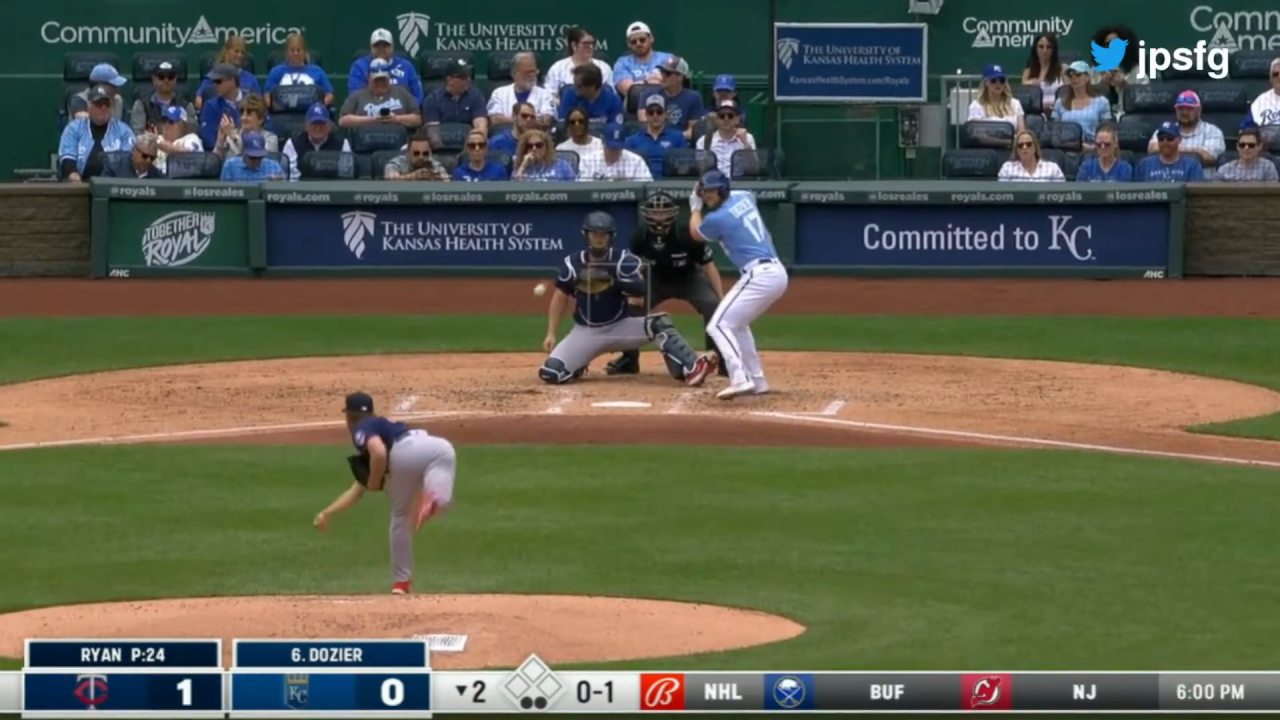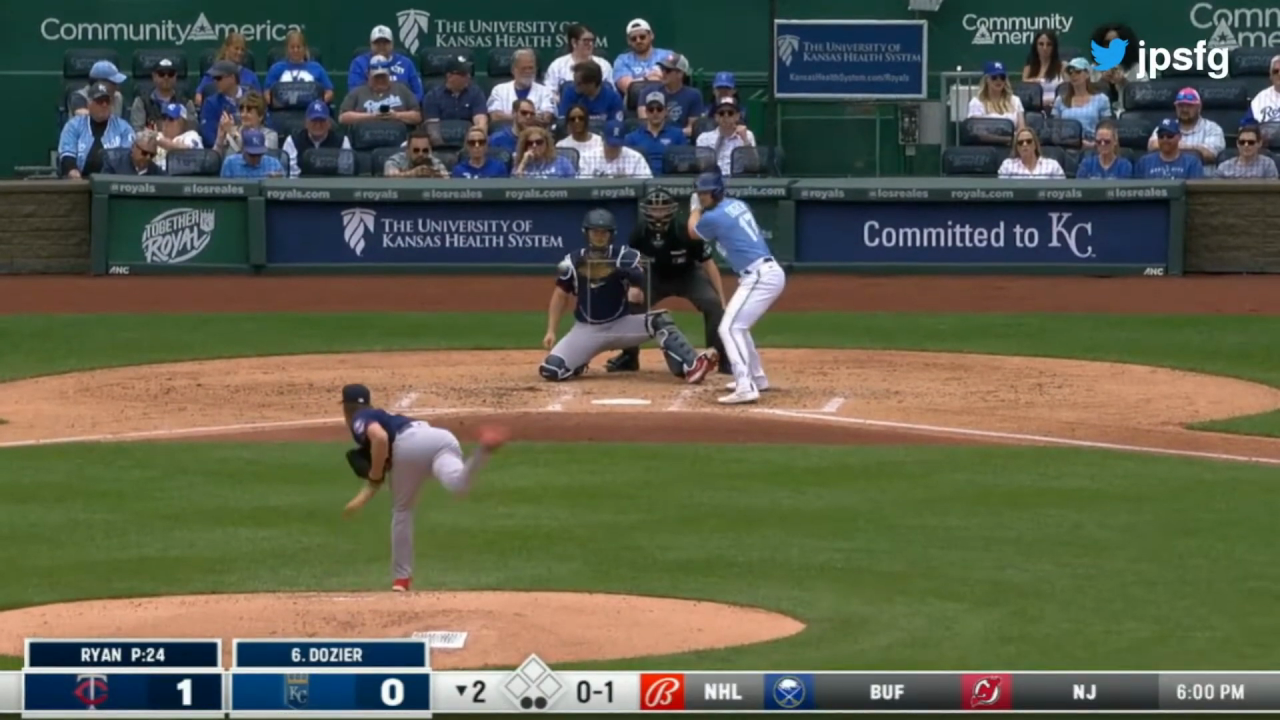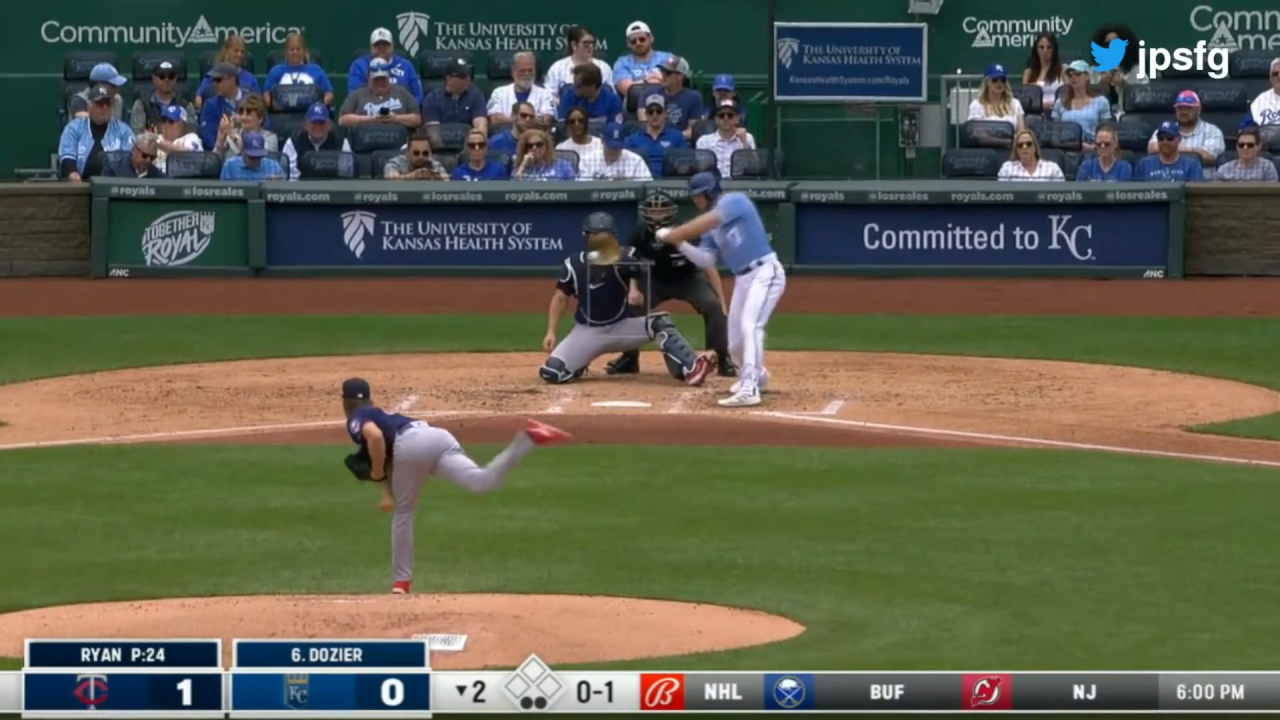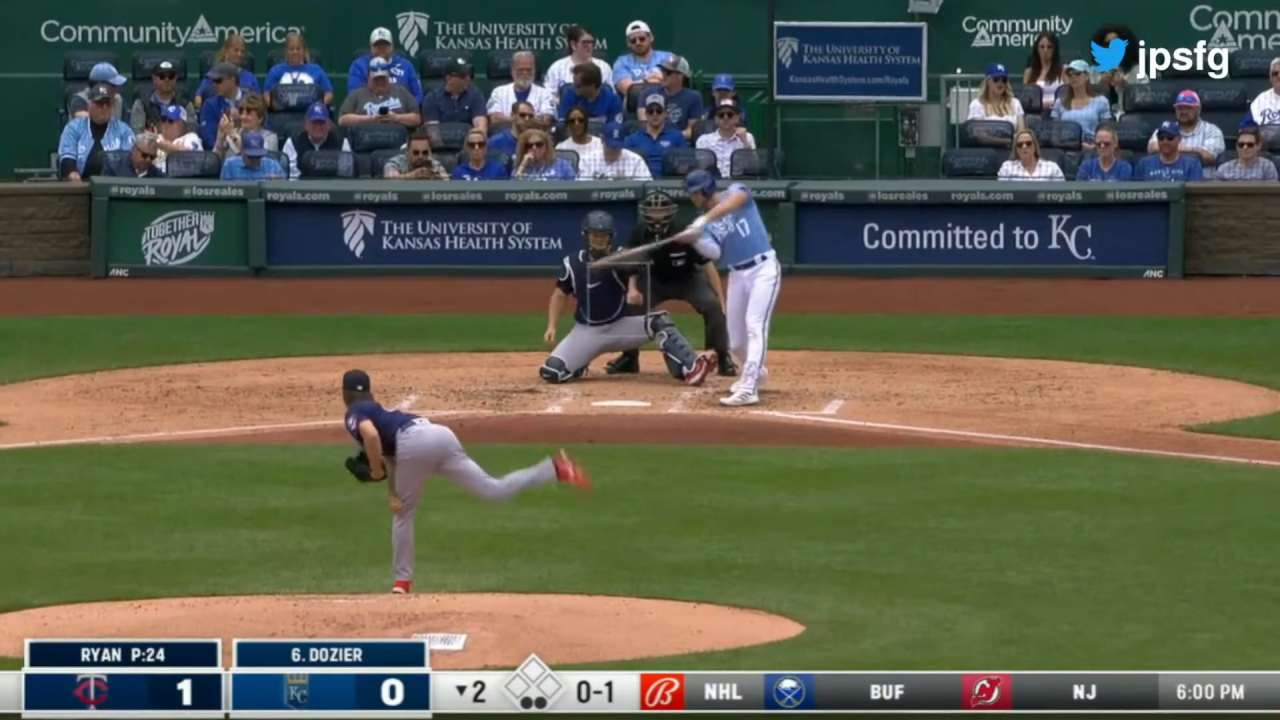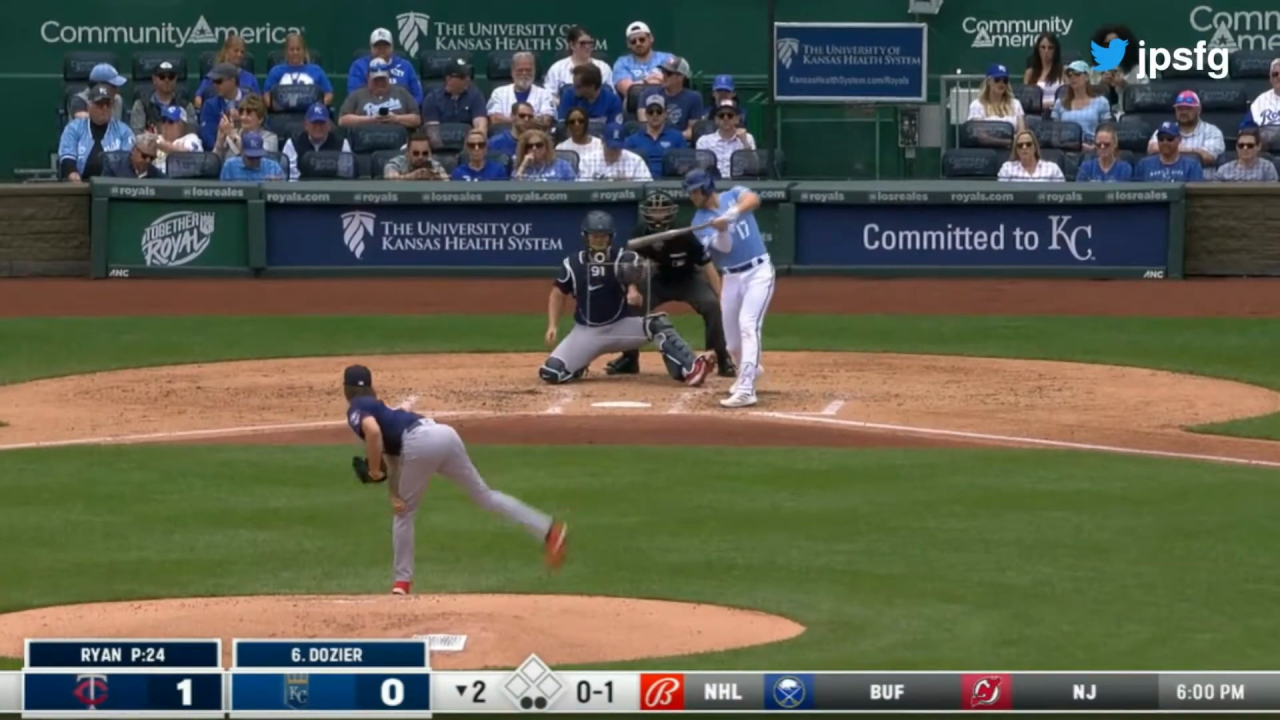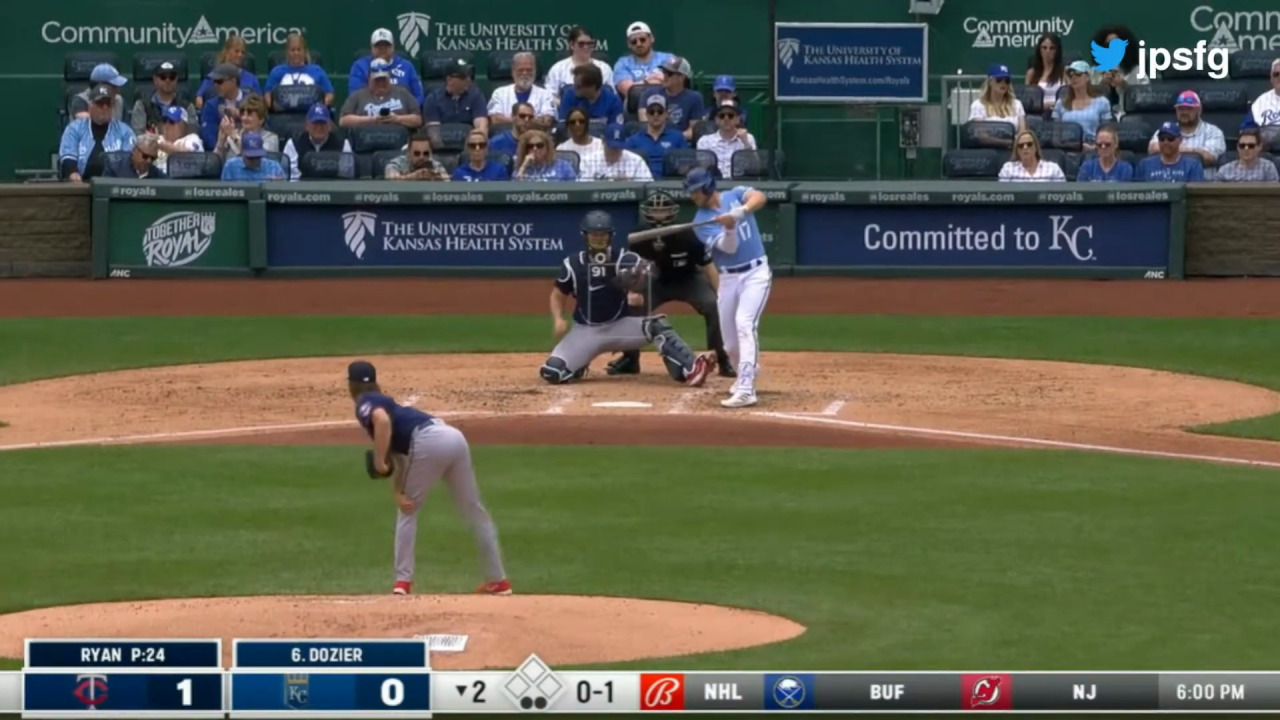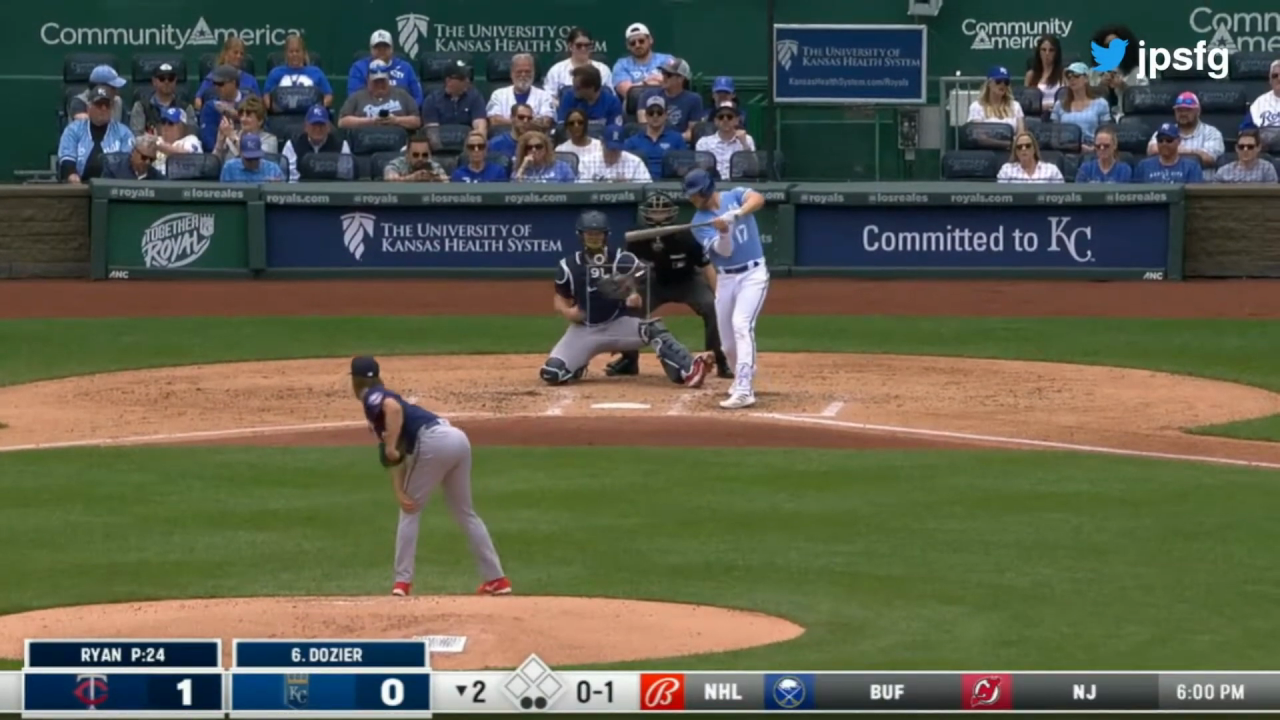
dt=0.1s
person 1, frame 1
left shoulder: (716, 218)
right shoulder: (744, 199)
left elbow: (695, 235)
left wrist: (696, 207)
right wrist: (708, 201)
left hip: (757, 277)
right hip: (774, 274)
left knee: (718, 326)
right knee: (735, 323)
left ankle: (741, 379)
right ankle: (755, 378)
person 1, frame 2
left shoulder: (712, 218)
right shoulder: (736, 205)
left elbow: (693, 233)
left wrist: (695, 208)
right wrist: (702, 204)
left hip: (761, 277)
right hip: (769, 275)
left knee: (730, 328)
right knee: (737, 326)
left ankle: (745, 388)
right ankle: (756, 378)
person 1, frame 3
left shoulder: (735, 200)
right shoulder: (709, 229)
left elbow: (703, 226)
right elbow: (706, 261)
left wrist: (670, 234)
right wrist: (680, 244)
left hip: (767, 274)
right hip: (743, 279)
left knee: (750, 327)
right knee: (735, 340)
left ankle: (748, 391)
right ankle: (756, 375)
person 1, frame 4
left shoulder: (735, 192)
right shoulder: (704, 225)
left elbow: (737, 199)
right elbow: (715, 253)
left wrist: (703, 220)
right wrist: (695, 239)
left hip: (765, 270)
right hip: (738, 276)
left knee: (755, 325)
right knee: (737, 340)
left ankle: (749, 390)
right ankle: (755, 373)
person 1, frame 5
left shoulder: (734, 195)
right shoulder: (700, 221)
left elbow: (753, 199)
right elbow: (724, 247)
left wrist: (734, 212)
right wrist: (722, 228)
left hip: (759, 272)
right hip: (731, 278)
left knee: (748, 325)
right knee: (733, 340)
left ankle: (746, 390)
right ankle: (749, 372)
person 1, frame 6
left shoulder: (736, 195)
right shoulder: (702, 221)
left elbow: (760, 198)
right elbow: (729, 247)
left wrist: (740, 211)
right wrist: (730, 227)
left hip: (756, 273)
right hip: (728, 279)
left knee: (745, 325)
right knee: (731, 341)
left ankle: (746, 390)
right ankle: (747, 373)
person 1, frame 7
left shoulder: (736, 195)
right shoulder: (700, 222)
left elbow: (758, 200)
right elbow: (725, 251)
left wrist: (734, 215)
right wrist: (723, 232)
left hip: (753, 274)
right hip: (725, 279)
left knee: (741, 326)
right knee: (728, 338)
left ankle: (744, 391)
right ankle: (744, 376)
person 2, frame 1
left shoulder: (362, 429)
left elbow: (379, 453)
right elbow: (360, 487)
left wrist: (374, 483)
right wrist: (329, 512)
left hip: (408, 452)
right hip: (440, 447)
left knee: (400, 516)
left ankle: (401, 580)
right ankle: (431, 500)
person 2, frame 2
left shoulder: (359, 420)
left elbow: (379, 437)
right elbow: (376, 477)
left wrist: (376, 471)
right wrist: (360, 500)
left hip: (410, 448)
right hip: (442, 440)
left knee: (402, 511)
right knee: (460, 482)
left ankle: (402, 577)
right ankle: (486, 444)
person 2, frame 3
left shoulder: (356, 419)
right shoulder: (380, 415)
left elbow: (375, 436)
right elbow: (389, 463)
left wrist: (377, 472)
right wrist: (386, 495)
left hip: (410, 444)
right hip: (437, 437)
left knee: (402, 512)
right knee: (483, 481)
left ankle: (401, 579)
right ankle: (529, 437)
person 2, frame 4
left shoulder: (353, 415)
right shoulder: (380, 412)
left elbow: (371, 435)
right elbow: (392, 459)
left wrist: (376, 470)
right wrist: (393, 495)
left hip: (415, 443)
right hip: (441, 436)
left knee: (404, 513)
right knee: (494, 489)
left ankle: (402, 579)
right ankle: (556, 469)
person 2, frame 5
left shoulder: (355, 409)
right shoulder: (378, 408)
left elbow: (373, 432)
right elbow: (391, 457)
left wrist: (373, 470)
right wrist: (393, 495)
left hip: (418, 443)
right hip: (439, 437)
left knee: (404, 514)
right knee: (484, 495)
left ankle: (402, 580)
right ankle: (548, 530)
person 2, frame 6
left shoulder: (364, 402)
right shoulder: (382, 402)
left elbow: (383, 420)
right elbow: (397, 456)
left wrist: (381, 461)
right wrist: (398, 493)
left hip: (429, 442)
right hip: (452, 438)
left knee: (409, 513)
right knee: (474, 510)
left ankle: (403, 580)
right ankle: (498, 579)
person 2, frame 7
left shoulder: (372, 397)
right shoulder: (379, 406)
left elbow: (394, 407)
right elbow: (398, 456)
left wrist: (391, 448)
right wrist: (399, 491)
left hip: (433, 443)
right hip: (456, 438)
left knee: (411, 512)
right knee: (465, 513)
left ankle: (402, 581)
right ankle: (495, 579)
person 3, frame 1
left shoulder: (687, 235)
right shoulder: (640, 236)
left elbow: (708, 266)
left wrist: (721, 300)
left hip: (689, 278)
right hip: (656, 280)
left knee: (712, 306)
right ankle: (629, 358)
person 3, frame 2
left shoulder: (687, 231)
right shoulder: (639, 233)
left elbow: (708, 263)
left wrist: (722, 297)
left hip: (688, 276)
right hip: (655, 277)
left knee: (713, 303)
left ankle: (723, 355)
right ankle: (629, 355)
person 3, frame 3
right shoulder: (639, 236)
left elbow: (708, 266)
left wrist: (722, 300)
left hip: (688, 279)
right hip: (655, 281)
left knee: (713, 306)
left ankle: (723, 358)
right ankle: (629, 357)
person 3, frame 4
right shoulder: (639, 235)
left elbow: (708, 265)
left wrist: (721, 300)
right wrist: (632, 290)
left hip: (688, 279)
right hip: (654, 281)
left knee: (713, 305)
left ankle: (723, 358)
right ankle: (629, 357)
person 3, frame 5
left shoulder: (686, 236)
right shoulder: (639, 235)
left elbow: (707, 266)
left wrist: (721, 299)
left hip: (688, 279)
right hip: (655, 282)
left knee: (713, 306)
left ankle: (723, 358)
right ankle: (629, 358)
person 3, frame 6
left shoulder: (686, 235)
left elbow: (708, 266)
left hip: (689, 280)
right hip: (656, 282)
left knee: (714, 306)
left ankle: (723, 359)
right ankle: (630, 358)
person 3, frame 7
left shoulder: (685, 237)
right shoulder: (639, 238)
left elbow: (707, 268)
left hip: (687, 282)
right hip: (655, 283)
left knee: (713, 307)
left ankle: (722, 360)
right ankle: (629, 359)
person 4, frame 1
left shoulder: (624, 260)
right shoulder: (572, 263)
left elbow: (640, 290)
right elbow: (559, 298)
left wrist: (613, 282)
right wrist: (551, 334)
left hip: (620, 326)
right hip: (586, 332)
left knee: (659, 323)
right knee: (550, 373)
left ankle: (691, 368)
right ankle: (577, 366)
person 4, frame 2
left shoulder: (624, 255)
right shoulder: (574, 261)
left elbow: (639, 279)
right elbow: (560, 296)
left wrist: (613, 270)
right wrist: (551, 331)
left hip: (621, 324)
right hip: (587, 330)
left knee: (660, 320)
right knee: (551, 370)
left ankle: (691, 367)
right ankle: (578, 363)
person 4, frame 3
left shoulder: (621, 256)
right shoulder: (574, 264)
left elbow: (640, 271)
right elbow: (560, 298)
left wrist: (621, 263)
right wrist: (551, 332)
left hip: (622, 327)
right hip: (587, 332)
left knee: (660, 323)
right knee: (551, 372)
left ankle: (691, 368)
right ankle: (578, 366)
person 4, frame 4
right shoulder: (572, 263)
right elbow: (559, 296)
right wrist: (552, 326)
left hip: (621, 326)
right hip: (586, 331)
left knee: (659, 322)
right knee: (551, 372)
left ankle: (691, 368)
right ankle: (578, 365)
person 4, frame 5
left shoulder: (622, 258)
right shoulder: (572, 264)
left elbow: (640, 267)
right elbow: (557, 295)
left wrist: (638, 275)
right wrist: (553, 325)
left hip: (620, 326)
right hip: (586, 332)
left knee: (657, 324)
right knee: (550, 373)
left ankle: (690, 369)
right ankle: (578, 365)
person 4, frame 6
left shoulder: (623, 259)
right shoulder: (572, 264)
left elbow: (645, 269)
right elbow: (557, 295)
left wrist: (641, 274)
right wrist: (558, 319)
left hip: (620, 325)
right hip: (585, 331)
left knee: (657, 325)
right knee: (551, 373)
left ankle: (691, 369)
right ankle: (579, 365)
person 4, frame 7
left shoulder: (620, 259)
right shoulder: (568, 265)
left elbow: (645, 273)
right elbow: (558, 299)
left wrist: (630, 280)
right wrist: (568, 312)
left hip: (617, 325)
right hip: (583, 331)
left knee: (653, 329)
right knee: (551, 373)
left ankle: (689, 370)
right ankle: (577, 366)
